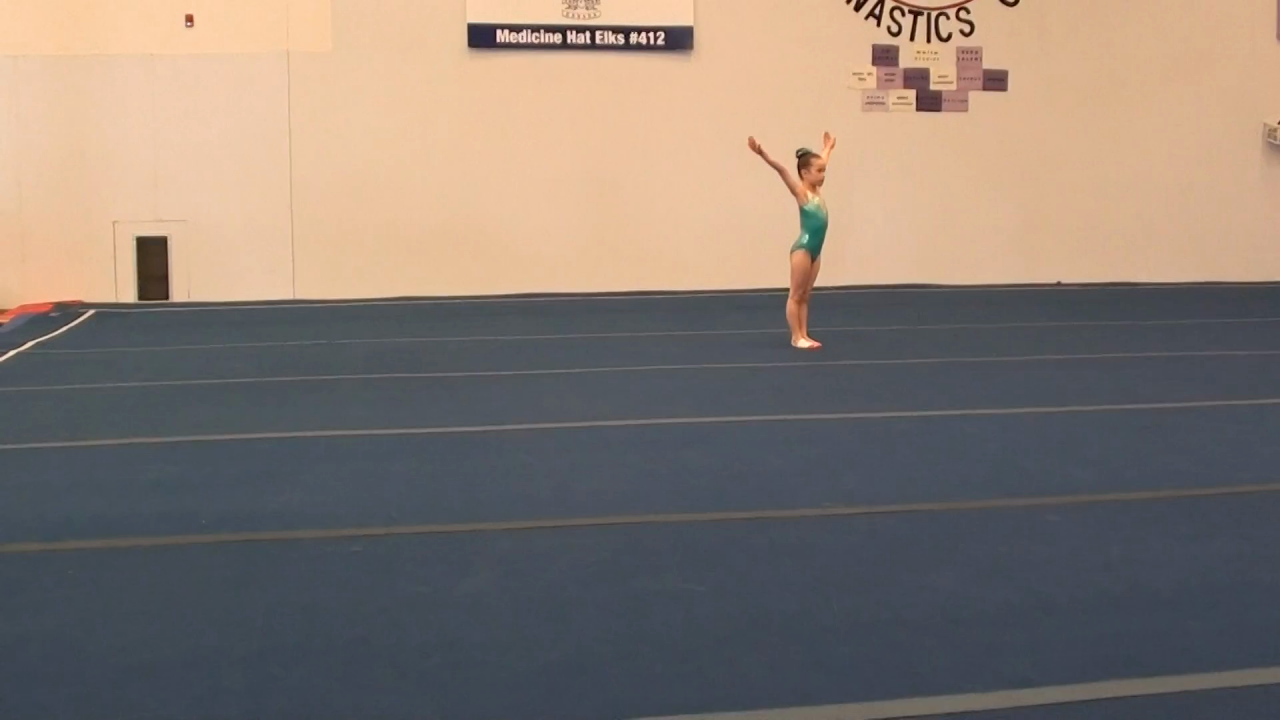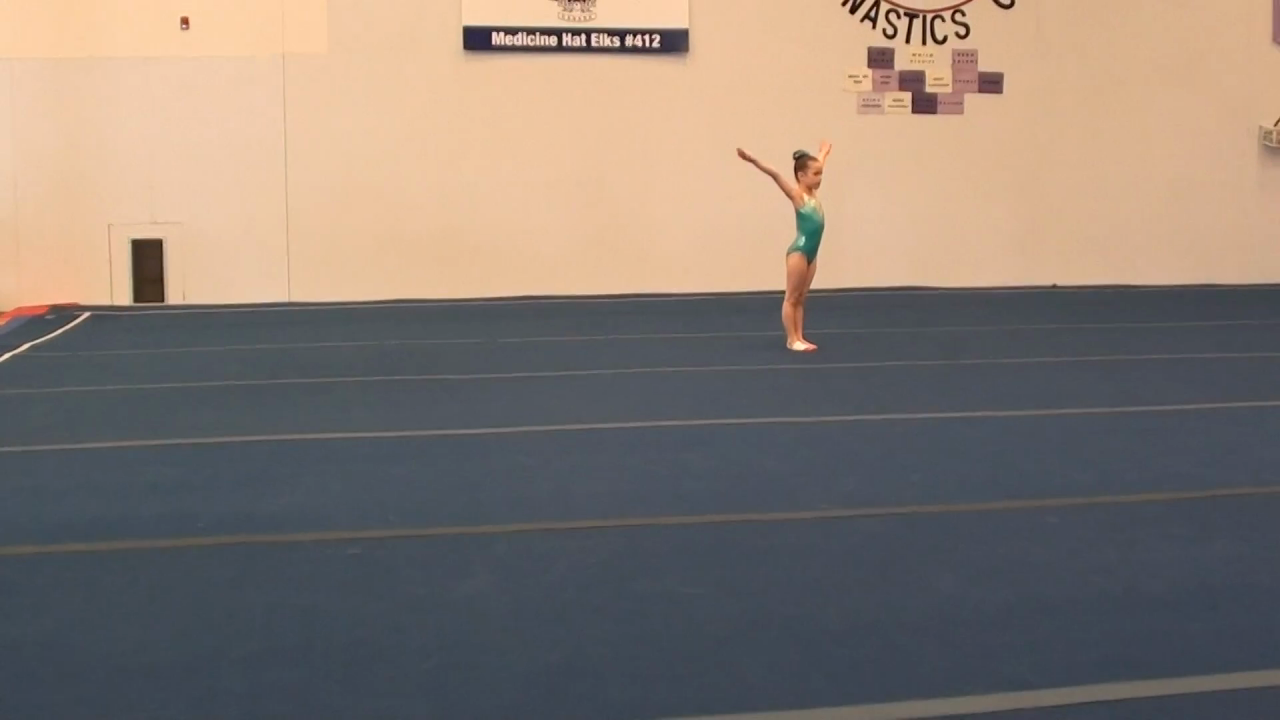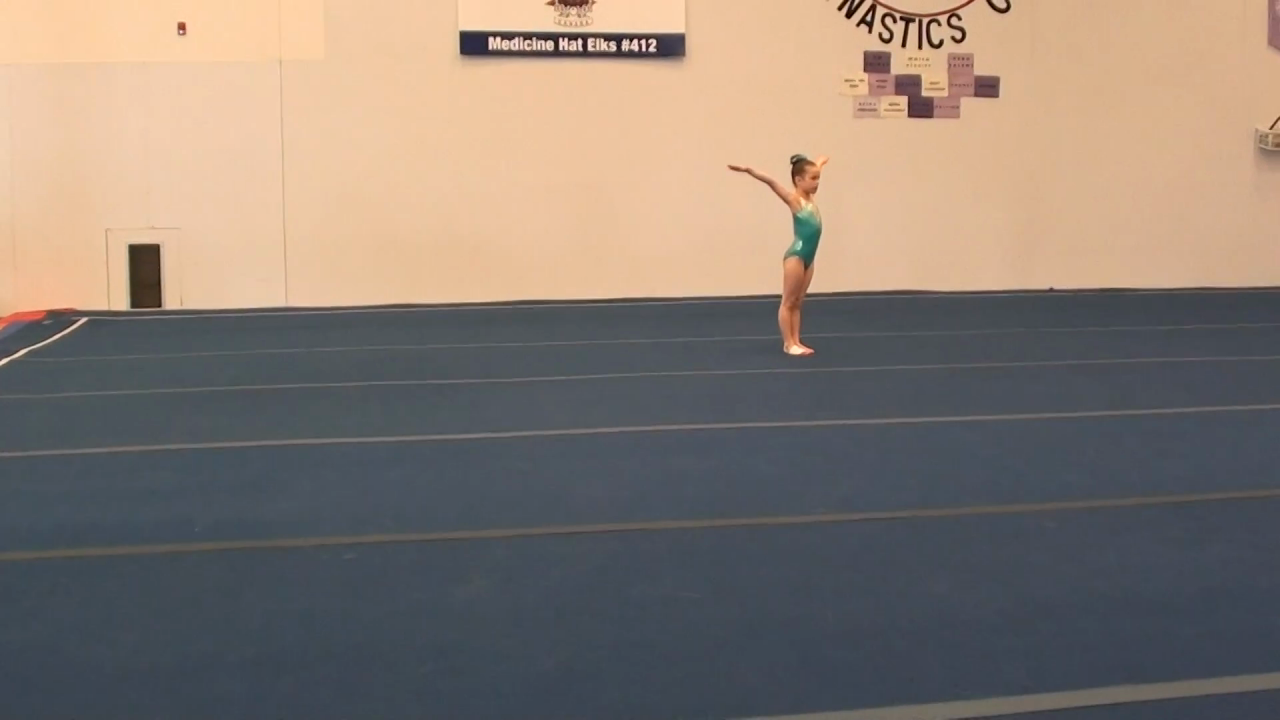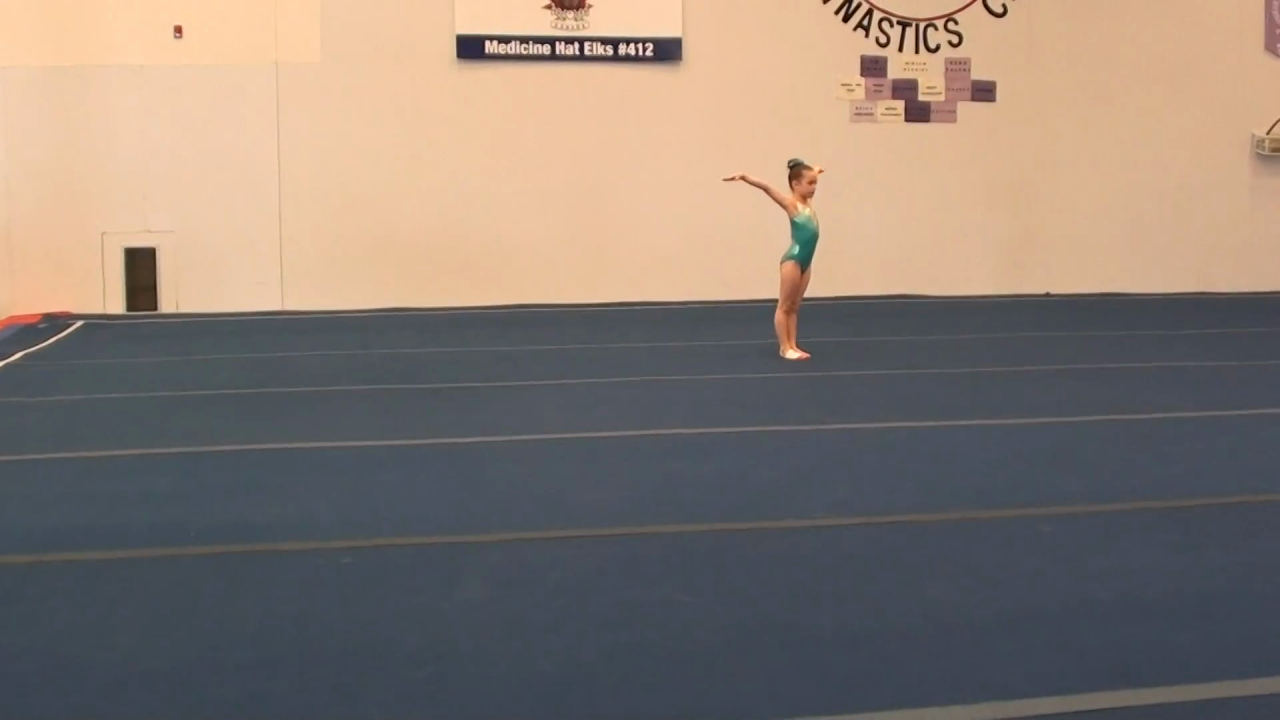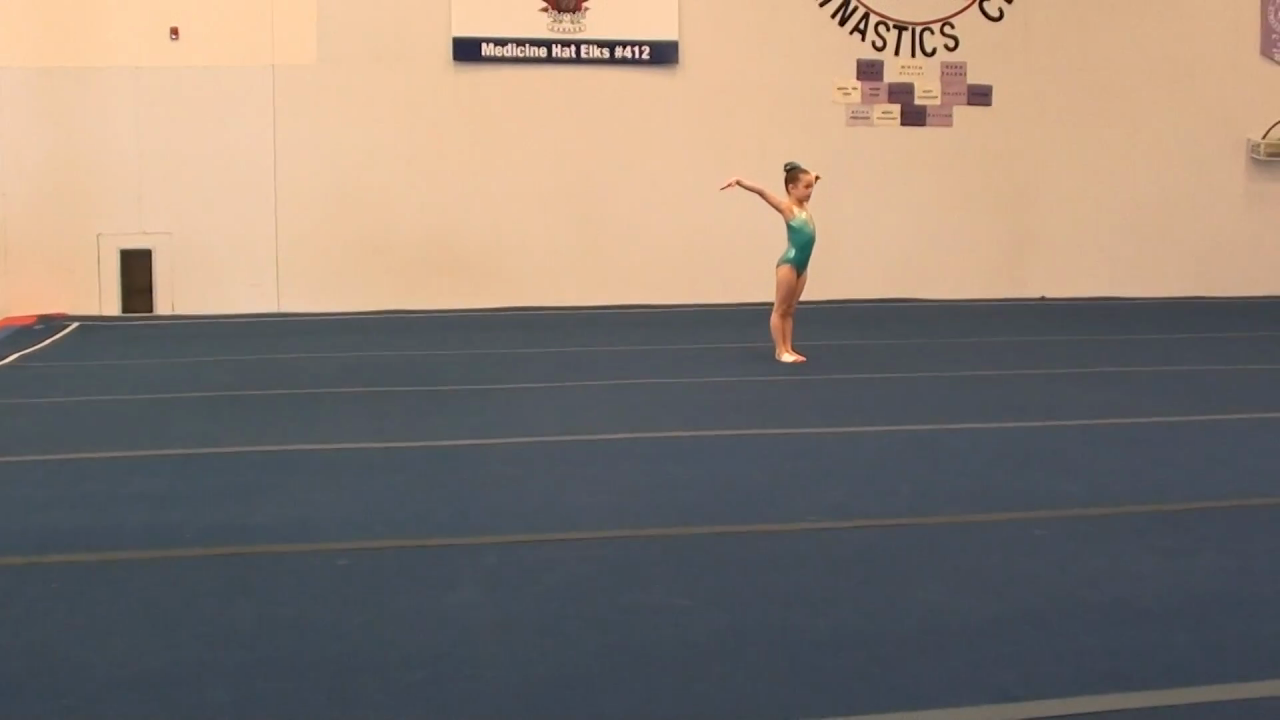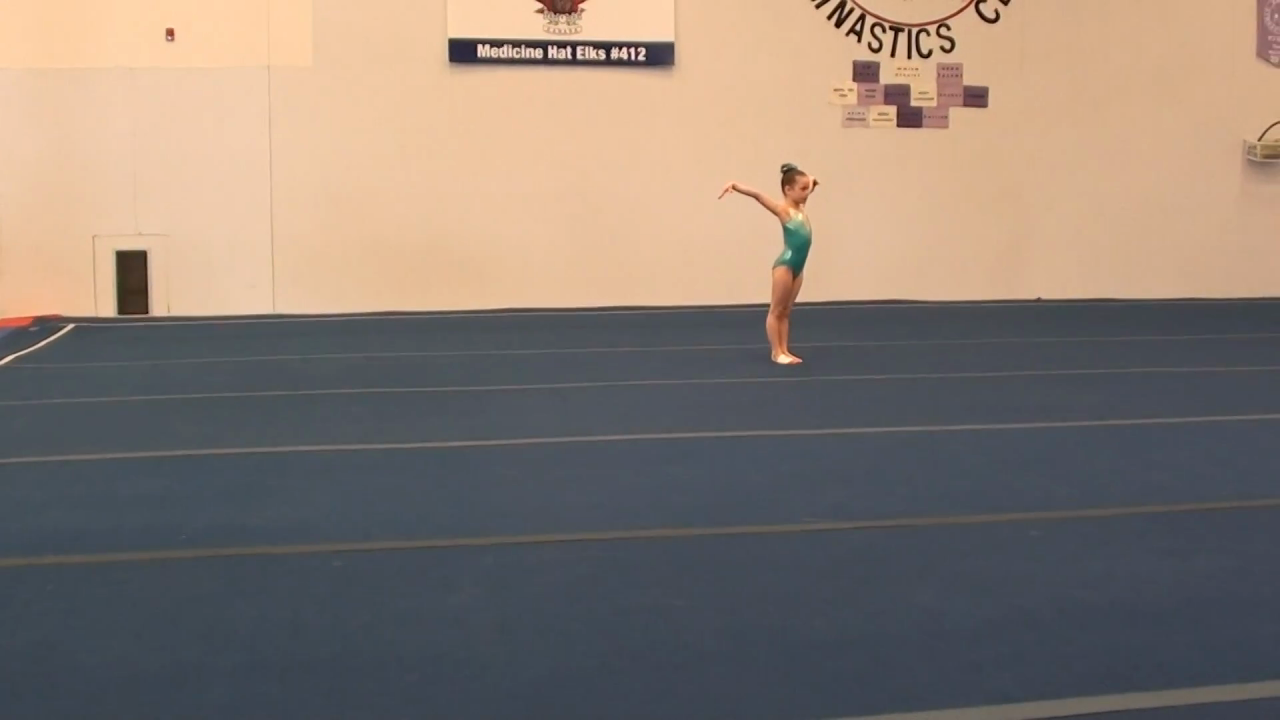
dt=0.1s
person 1, frame 1
left shoulder: (817, 191)
right shoulder: (801, 192)
left elbow: (821, 163)
right elbow: (781, 170)
left wrist: (828, 148)
left hip: (815, 250)
right hip: (802, 249)
left knee: (805, 296)
right knee: (796, 296)
left ankle: (804, 335)
right ankle: (796, 337)
person 1, frame 2
left shoulder: (813, 193)
right shoulder: (797, 195)
left elbow: (816, 167)
right elbow: (775, 175)
left wrist: (823, 154)
left hip: (811, 253)
right hip: (799, 251)
left knee: (801, 298)
right knee: (791, 298)
left ankle: (799, 337)
right ankle: (791, 339)
person 1, frame 3
left shoulder: (810, 198)
right shoulder: (794, 199)
left elbow: (814, 174)
right elbow: (771, 182)
left hip: (808, 257)
right hip: (796, 256)
left knee: (797, 303)
right knee: (788, 302)
left ankle: (796, 341)
right ankle: (788, 343)
person 1, frame 4
left shoulder: (807, 202)
right shoulder: (790, 204)
left elbow: (809, 179)
right elbow: (766, 188)
left hip: (805, 262)
right hip: (793, 260)
left knee: (794, 307)
right knee: (784, 306)
left ankle: (792, 345)
right ankle: (784, 347)
person 1, frame 5
left shoulder: (803, 207)
right shoulder: (786, 208)
left elbow: (808, 184)
right elbow: (761, 191)
left hip: (801, 265)
right hip: (789, 264)
left knee: (790, 310)
right knee: (780, 310)
left ankle: (788, 349)
right ankle: (780, 350)
person 1, frame 6
left shoulder: (800, 208)
right shoulder: (783, 210)
left elbow: (805, 189)
right elbow: (757, 195)
left wrist: (811, 182)
left hip: (798, 267)
right hip: (785, 265)
left knee: (786, 312)
right knee: (776, 311)
left ankle: (784, 350)
right ankle: (776, 352)
